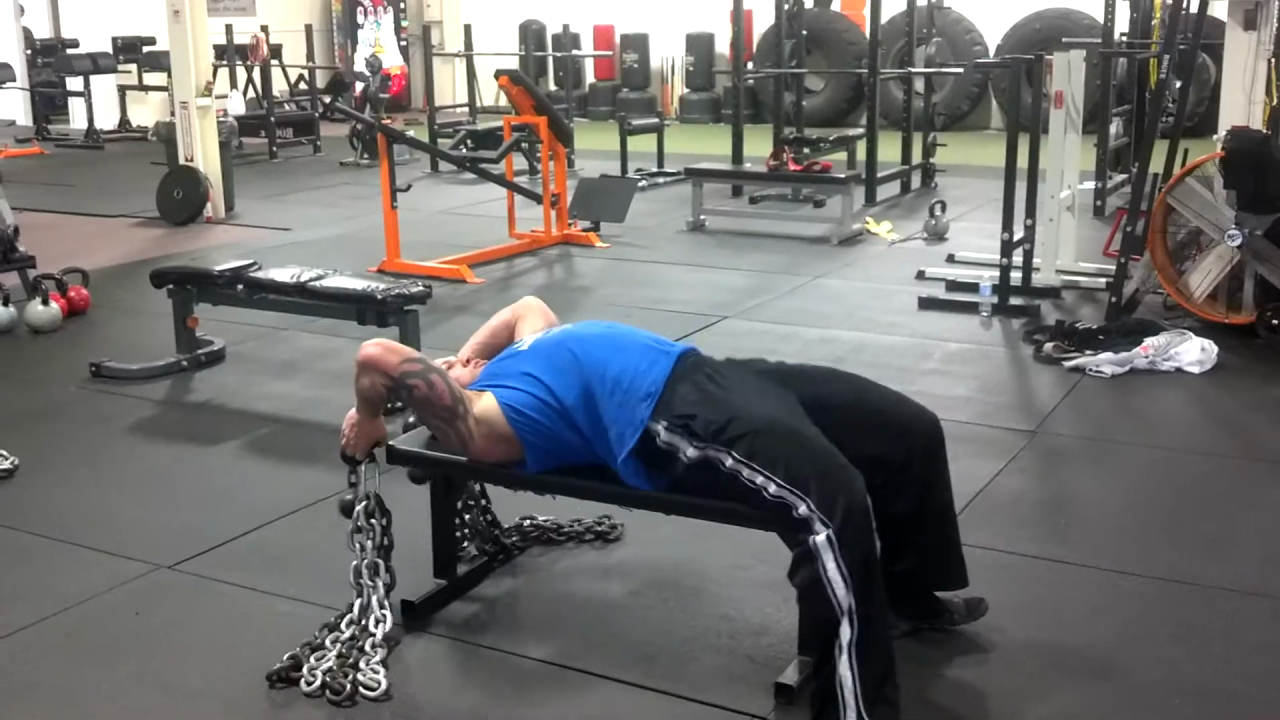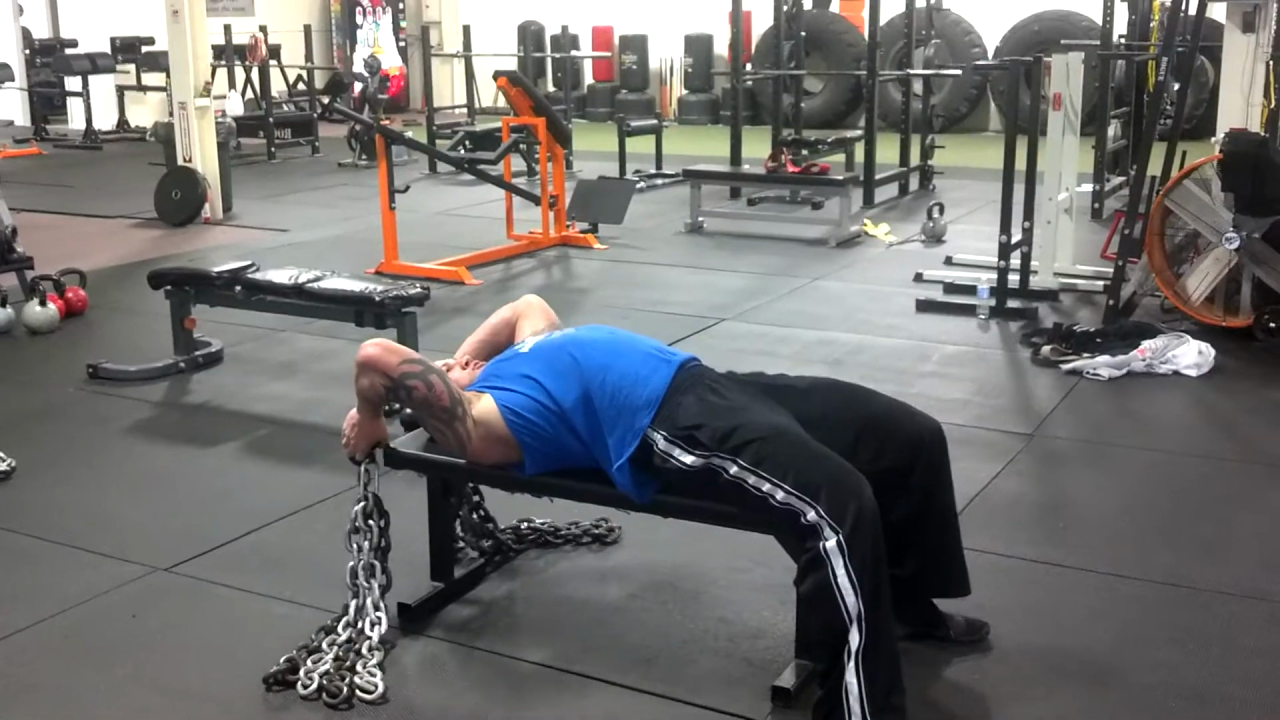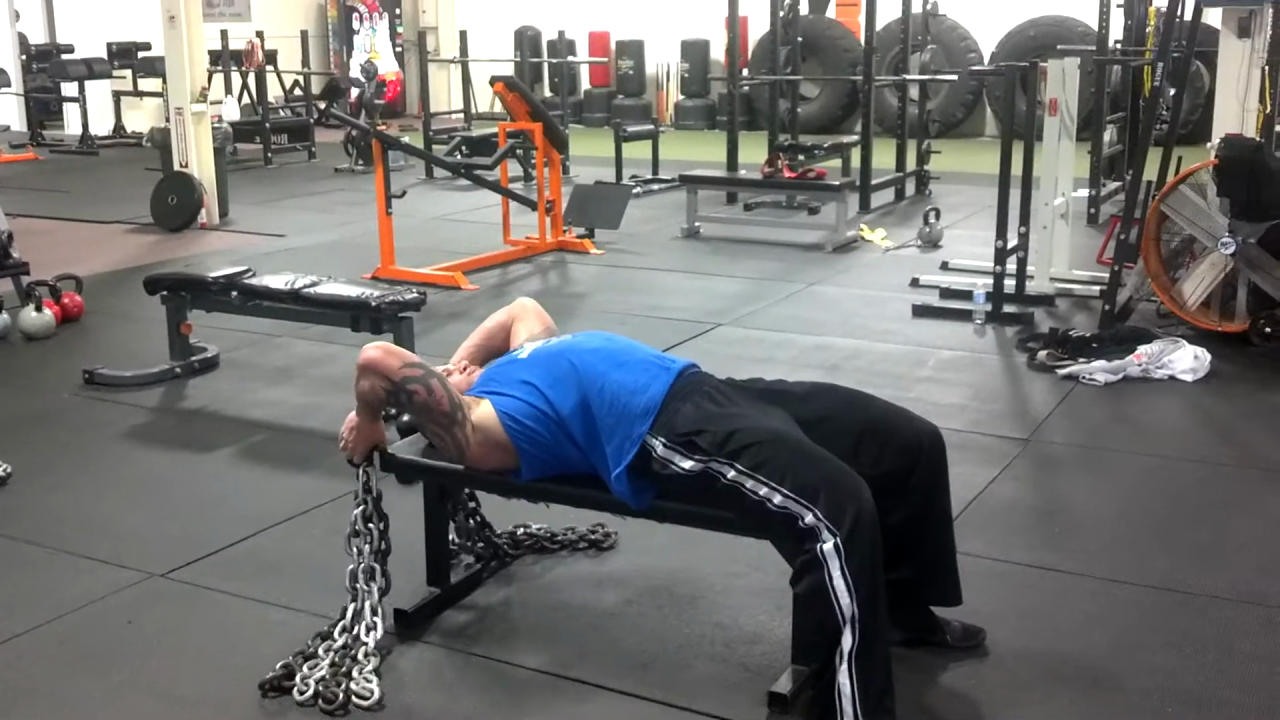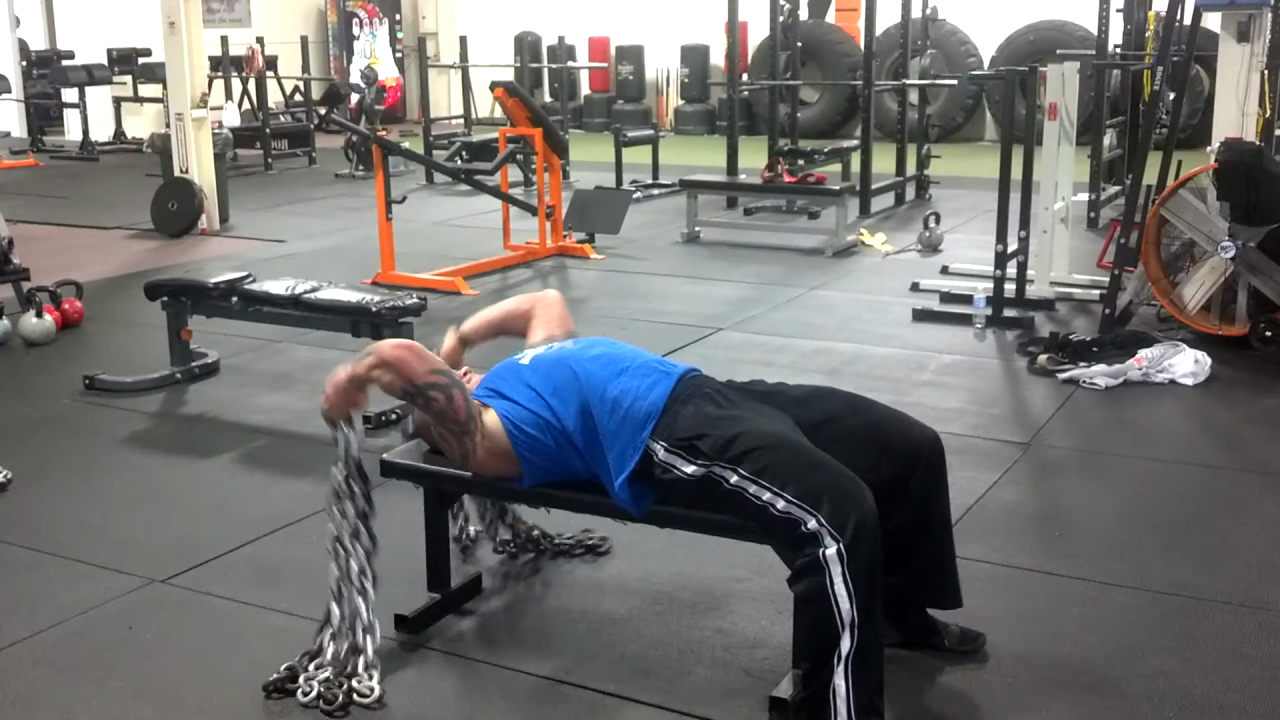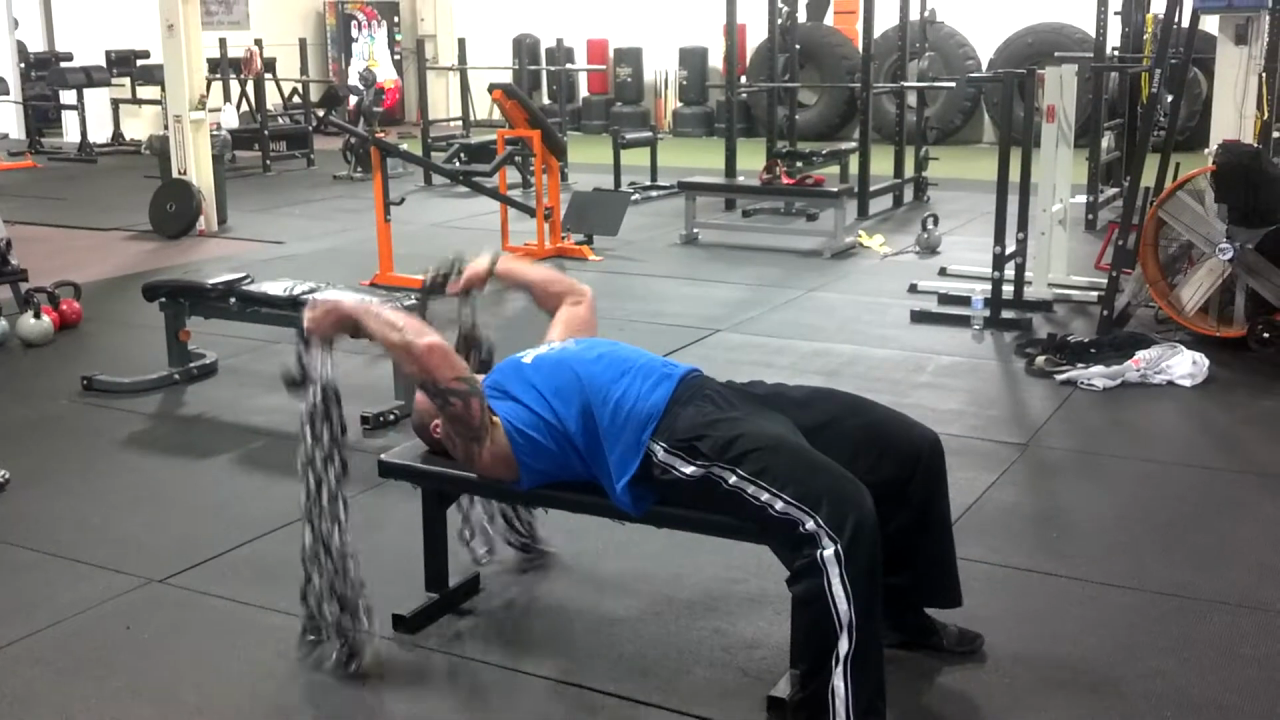
dt=0.2s
person 1, frame 1
left shoulder: (522, 361)
right shoulder: (481, 419)
left elbow: (529, 306)
right elbow: (378, 355)
left wrist: (464, 352)
right wrist: (367, 417)
right hip: (671, 416)
left knee: (910, 431)
right knee: (831, 500)
left ankle: (908, 595)
person 1, frame 2
left shoulder: (521, 367)
right shoulder: (479, 422)
left elbow: (529, 304)
right elbow: (377, 356)
left wrist: (458, 353)
right wrist: (369, 417)
left hip: (712, 385)
right hip: (672, 427)
left knee: (914, 438)
right knee: (840, 506)
left ankle: (907, 604)
person 1, frame 3
left shoulder: (521, 370)
right shoulder: (475, 429)
left elbow: (526, 307)
right elbow: (380, 358)
left wrist: (453, 359)
right wrist: (366, 425)
left hip: (710, 391)
right hip: (670, 433)
left knee: (912, 443)
right knee: (839, 510)
left ankle: (901, 609)
person 1, frame 4
left shoulder: (528, 374)
right shoulder: (480, 436)
left elbow: (548, 302)
right elbow: (406, 361)
left wrist: (461, 336)
right wrist: (352, 379)
left hip: (713, 396)
right hip: (672, 437)
left knee: (912, 448)
right knee: (840, 514)
left ankle: (898, 611)
person 1, frame 5
left shoulder: (525, 380)
right shoulder: (483, 438)
left elbow: (576, 299)
right elbow: (427, 352)
left wrist: (495, 265)
right wrist: (346, 309)
left hip: (712, 397)
right hip: (670, 440)
left knee: (912, 450)
right knee: (838, 516)
left ankle: (898, 613)
